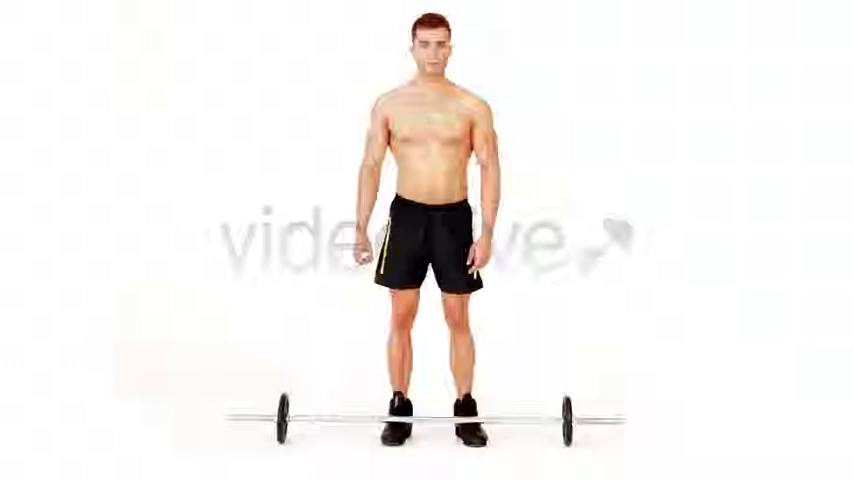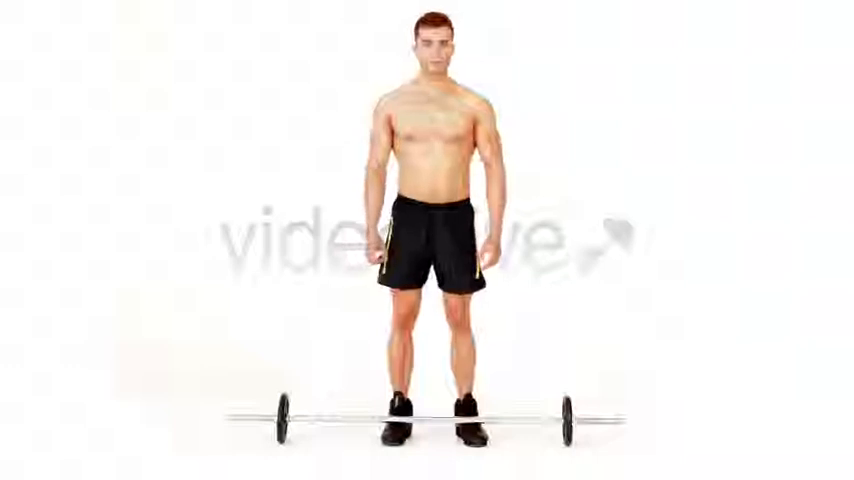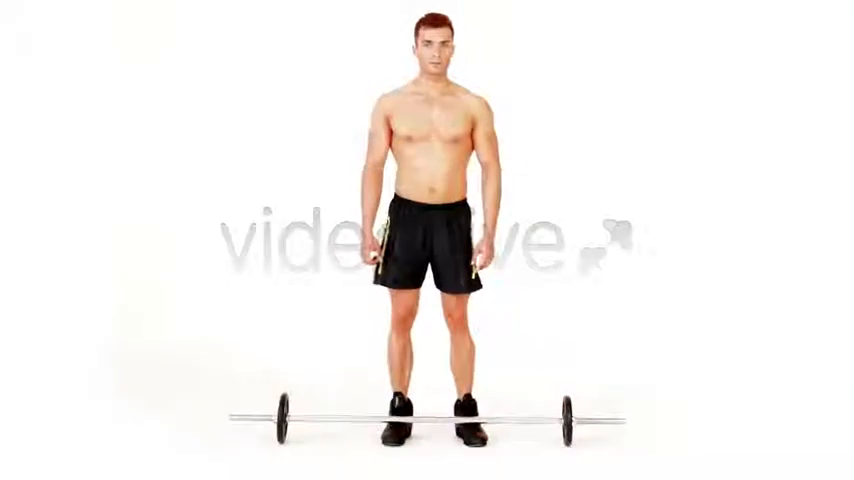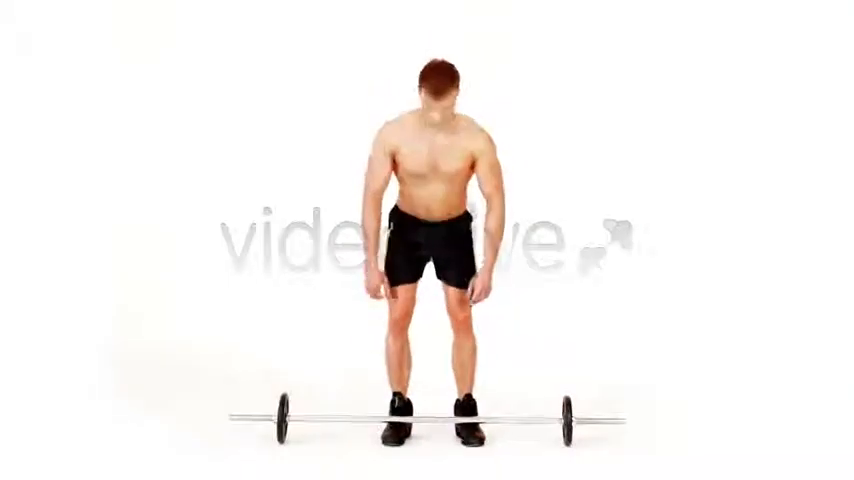
dt=0.4s
person 1, frame 1
left shoulder: (473, 107)
right shoulder: (388, 104)
left elbow: (490, 170)
right elbow: (370, 167)
left wrist: (486, 233)
right wrist: (360, 230)
left hip: (455, 219)
right hip: (407, 216)
left knee: (458, 319)
right knee: (401, 318)
left ankle: (466, 409)
right ankle: (399, 408)
person 1, frame 2
left shoulder: (476, 106)
right shoulder: (390, 104)
left elbow: (494, 168)
right elbow: (375, 168)
left wrist: (495, 233)
right wrist: (371, 231)
left hip: (456, 218)
right hip: (408, 216)
left knee: (459, 319)
right knee: (402, 319)
left ankle: (465, 409)
right ankle: (399, 409)
person 1, frame 3
left shoulder: (474, 106)
right shoulder: (389, 104)
left elbow: (491, 170)
right elbow: (373, 168)
left wrist: (488, 234)
right wrist: (367, 231)
left hip: (454, 220)
right hip: (405, 217)
left knee: (457, 320)
right knee: (401, 319)
left ankle: (465, 410)
right ankle: (400, 409)
person 1, frame 4
left shoulder: (477, 138)
right shoulder: (392, 133)
left elbow: (496, 202)
right elbow: (371, 198)
left wrist: (487, 270)
right wrist: (371, 265)
left hip: (455, 229)
right hip: (406, 226)
left knee: (461, 319)
right knee: (398, 317)
left ankle: (466, 410)
right ankle: (399, 409)
